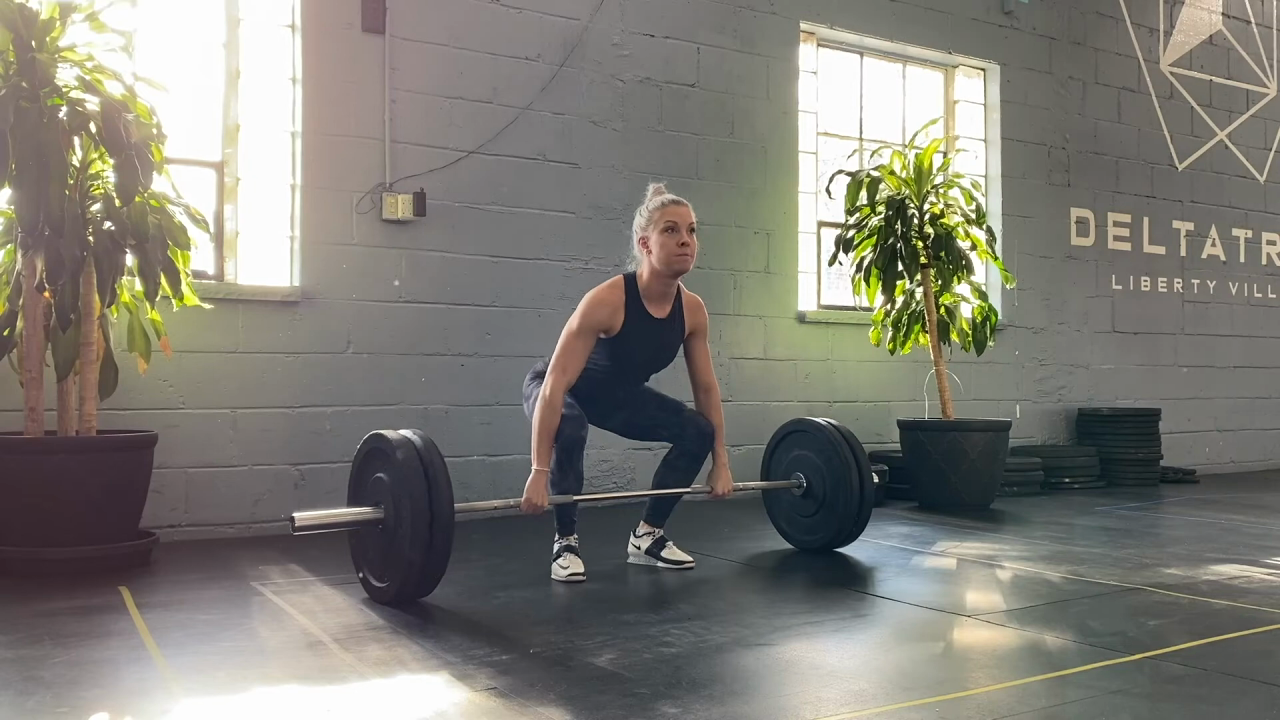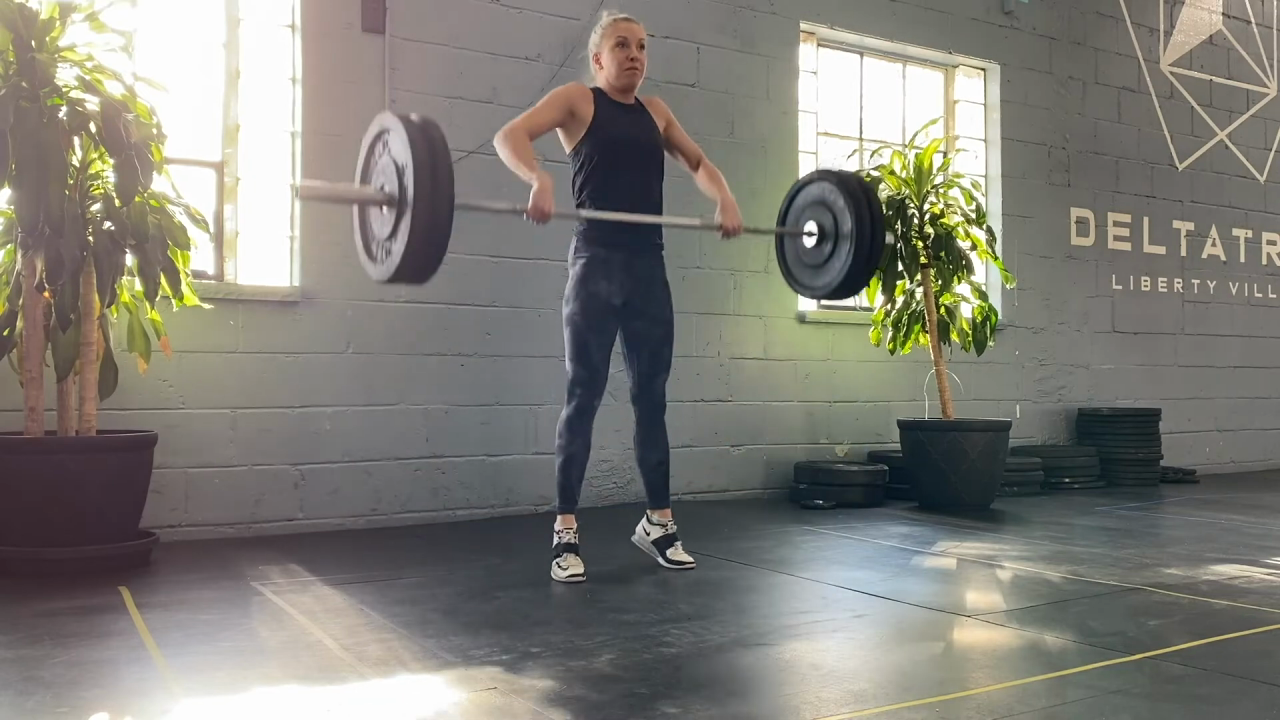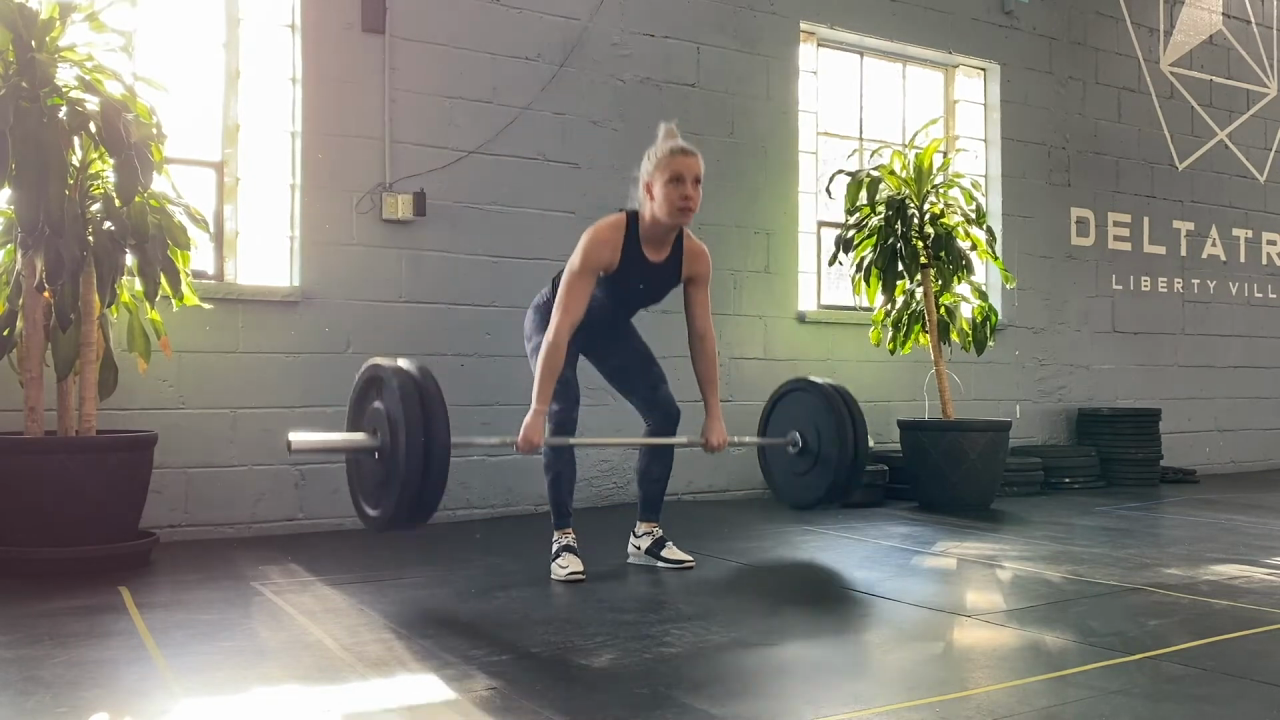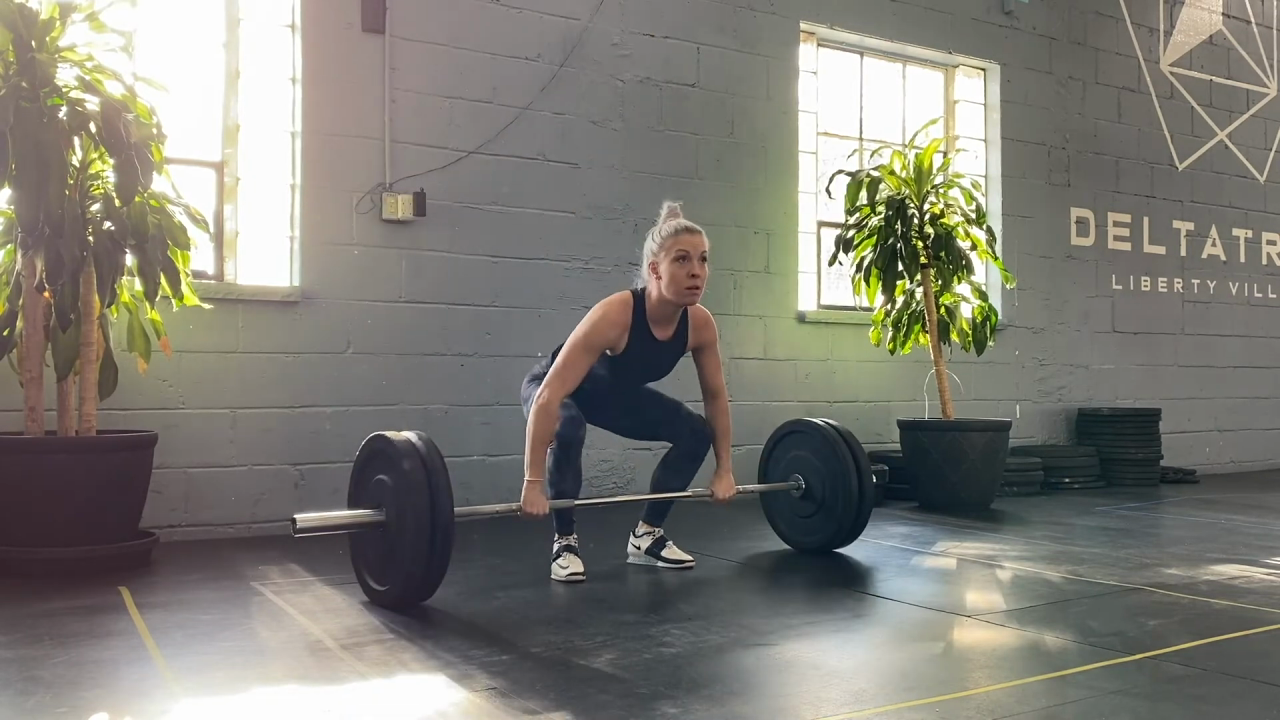
dt=1s
person 1, frame 1
left shoulder: (692, 310)
right shoulder: (606, 302)
left elbow: (706, 387)
right elbow: (555, 386)
left wrist: (721, 461)
right wrist: (539, 472)
left hip: (622, 395)
right hip: (568, 393)
left knee: (699, 431)
right knee: (570, 430)
left ankle: (648, 535)
right ankle: (565, 542)
person 1, frame 2
left shoulder: (655, 111)
right shoulder: (575, 100)
left elbow: (697, 161)
right elbow: (508, 138)
left wrist: (724, 197)
right wrist: (538, 179)
left hip: (650, 271)
right hip: (595, 268)
left knee: (651, 400)
right knee: (584, 396)
left ankle: (658, 522)
right ankle: (565, 530)
person 1, frame 3
left shoulder: (694, 255)
right shoulder: (605, 237)
left elbow: (701, 336)
right elbow: (562, 328)
left wrist: (713, 414)
right wrist: (537, 413)
left hip: (613, 329)
right hip: (553, 325)
left knee: (666, 413)
right knee: (564, 414)
left ankle: (646, 534)
right ankle: (563, 540)
person 1, frame 4
left shoulder: (700, 324)
right shoulder: (613, 315)
left elbow: (716, 395)
right elbow: (548, 398)
left wrist: (724, 470)
right wrist: (533, 482)
left hip: (617, 393)
right hip: (552, 385)
left knee: (696, 432)
right knee: (568, 429)
left ankle: (647, 535)
right ankle: (565, 542)
